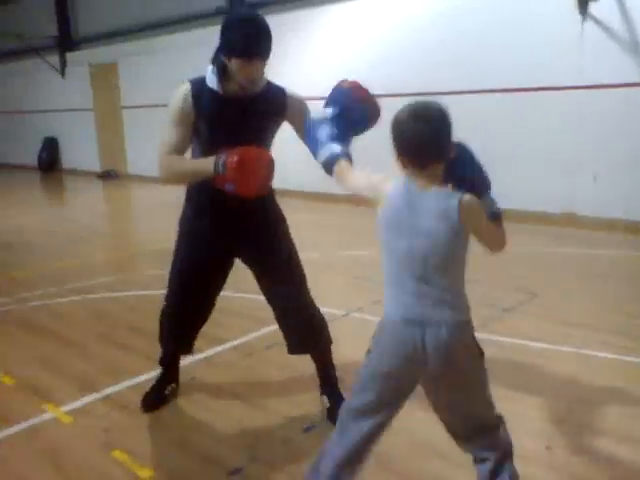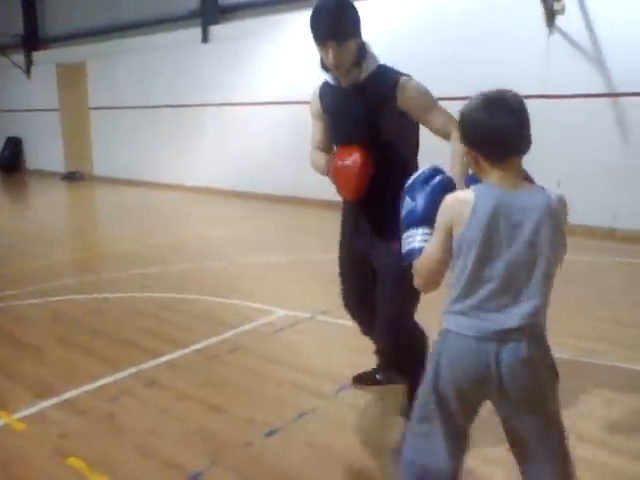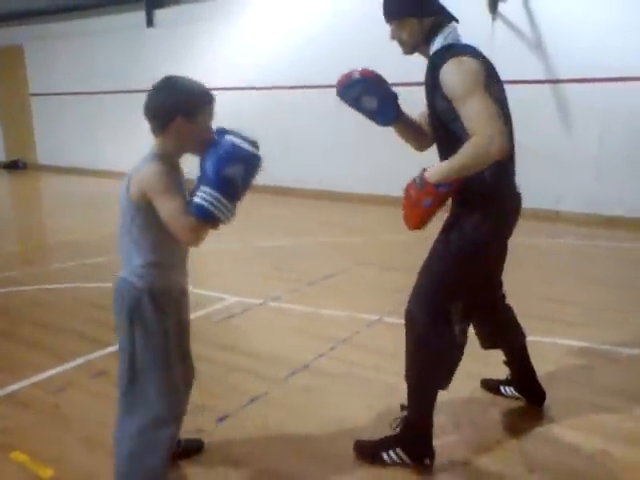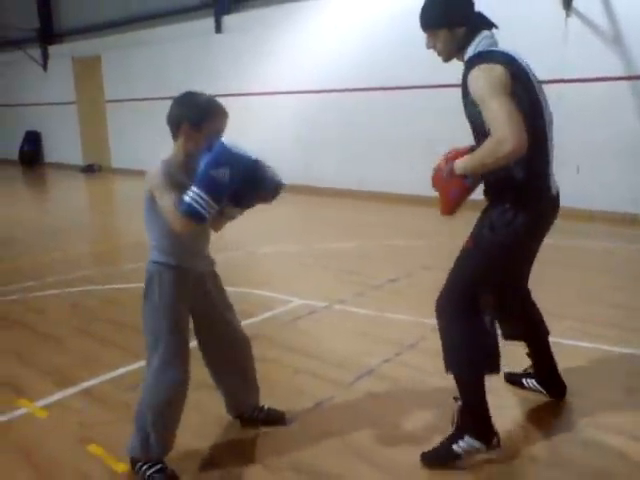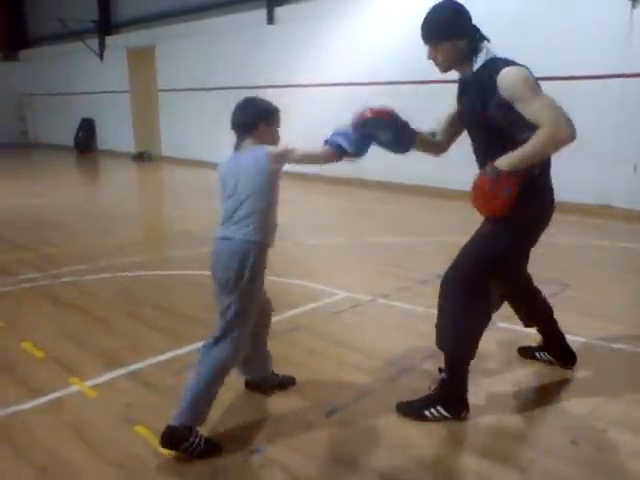
dt=1s
person 1, frame 1
left shoulder: (281, 100)
right shoulder: (191, 97)
left elbow: (322, 145)
right elbow: (167, 166)
right wrist: (214, 165)
left hip: (260, 217)
right hip: (204, 220)
left knee: (297, 303)
right knee: (180, 304)
left ankle: (331, 390)
right ankle: (168, 376)
person 1, frame 2
left shoulder: (399, 88)
right shoulder: (324, 96)
left elbow: (457, 133)
right elbow: (318, 153)
left wrist: (459, 187)
right wrist: (332, 167)
left hip: (398, 217)
right hip: (357, 213)
left knee: (395, 316)
right knee: (357, 301)
right ankle: (393, 363)
person 1, frame 3
left shoulder: (458, 65)
right shoulder: (442, 65)
left elbow: (493, 143)
right elbow: (425, 138)
left wrist: (435, 176)
right wrist: (390, 114)
left hip: (484, 207)
right hip: (486, 204)
left knee: (427, 313)
right knee: (484, 297)
left ankle: (415, 439)
right ankle: (526, 384)
person 1, frame 4
left shoulder: (483, 71)
right shoulder: (505, 63)
left elbow: (510, 143)
left wrist: (461, 167)
right wrist: (475, 158)
left hip: (516, 206)
right hip: (533, 199)
left knee: (458, 304)
right knee: (508, 291)
left ankle: (474, 426)
right ankle: (547, 377)
person 1, frame 5
left shoulder: (507, 76)
right shoulder: (471, 84)
left elbow: (562, 130)
right elbow: (439, 144)
left wrist: (504, 165)
right wrist: (403, 134)
left hip: (524, 201)
right hip: (515, 199)
left knee: (462, 286)
right knee: (508, 275)
left ankle: (451, 396)
right ankle: (557, 348)
person 2, frame 1
left shoulder: (387, 192)
right shoulder: (465, 205)
left elbow: (344, 174)
right elbow: (497, 243)
left hip: (397, 334)
right hip: (450, 334)
left knee: (356, 424)
right knee: (484, 433)
person 2, frame 2
left shoulder: (457, 204)
right shoulder: (554, 205)
left elbow: (425, 280)
left wrist: (419, 225)
left hip: (462, 349)
right hip: (523, 353)
person 2, frame 3
left shoulder: (168, 168)
right shoulder: (153, 173)
left elbow: (186, 221)
right elbow: (190, 233)
left wrist: (217, 180)
right wrist: (220, 182)
left hip: (167, 292)
right hip: (145, 297)
left knee: (177, 378)
right knee: (153, 400)
left ankle: (165, 443)
person 2, frame 4
left shoulder: (200, 171)
right shoulder: (162, 174)
left elbow: (214, 224)
right elbow: (182, 224)
left wrist: (243, 196)
right wrist: (210, 184)
left hip: (202, 273)
right hip: (167, 277)
left knee: (232, 344)
right knee: (168, 369)
left ankle: (246, 407)
person 2, frame 5
left shoulder: (227, 164)
right shoulder: (272, 154)
right elbow: (325, 155)
right wrist: (347, 141)
left hip: (228, 247)
right hip: (246, 252)
left knee: (257, 313)
right knee: (230, 337)
left ankle: (259, 375)
right ankle: (182, 427)
